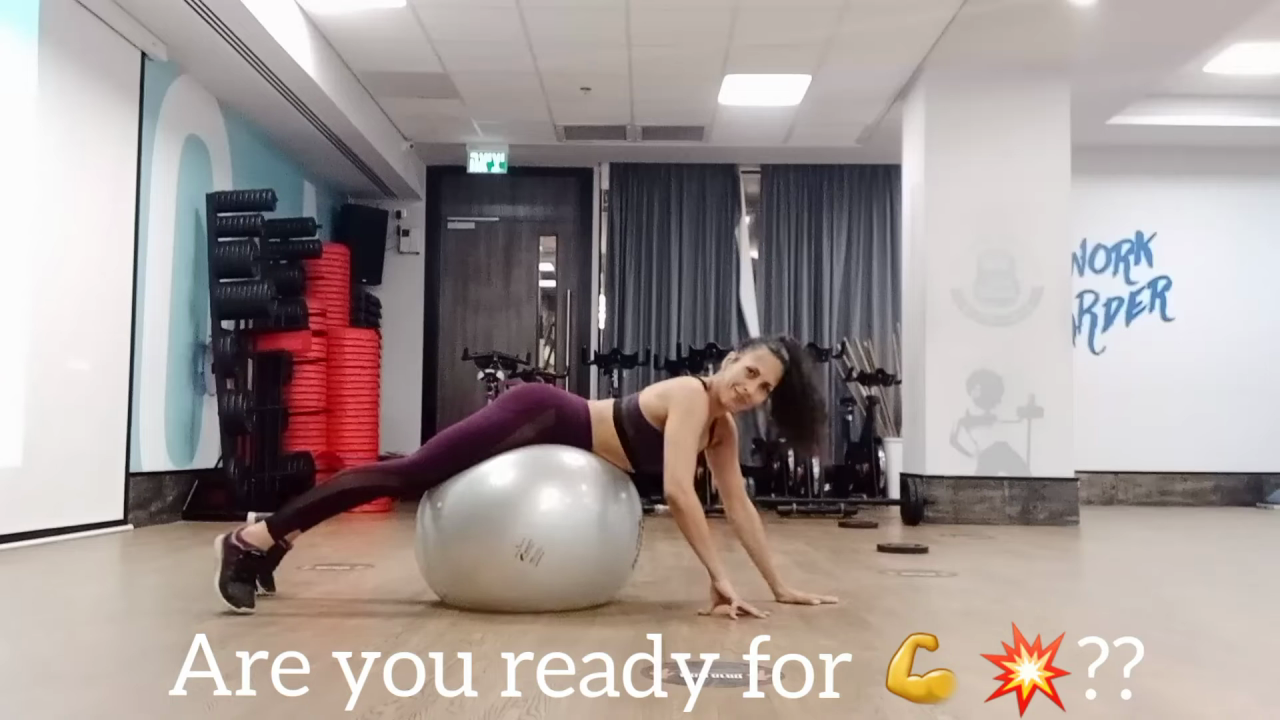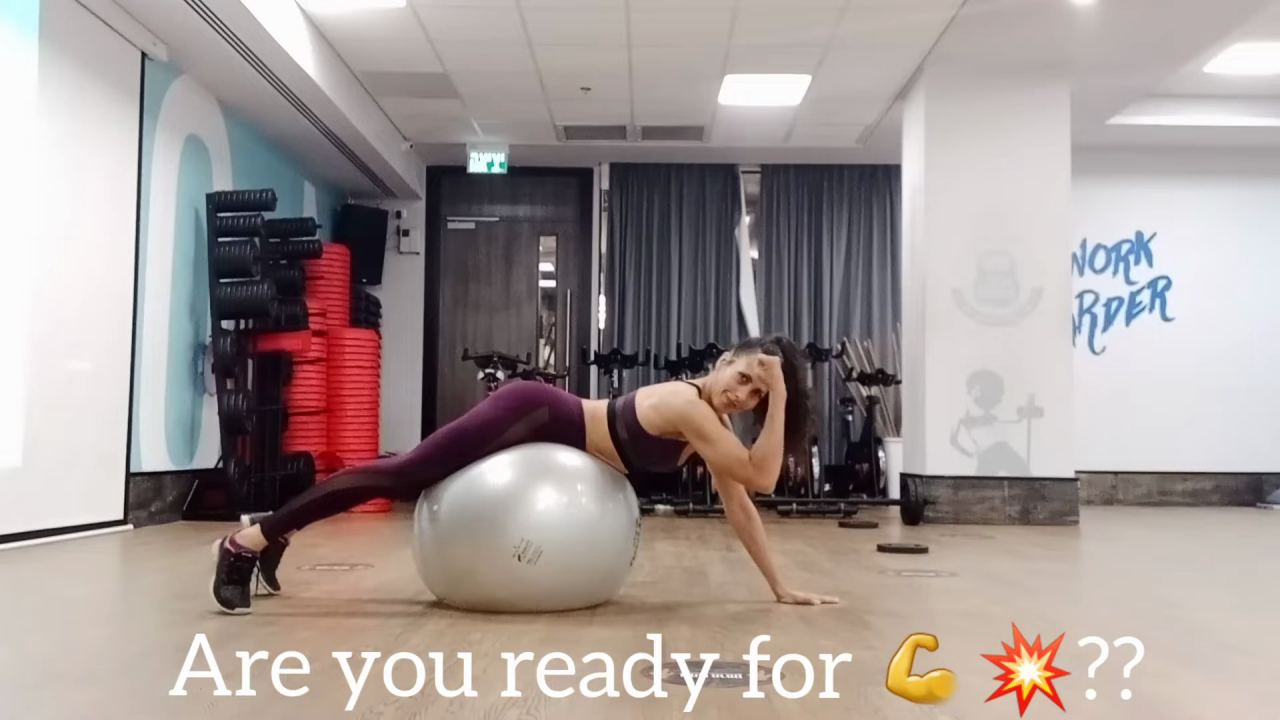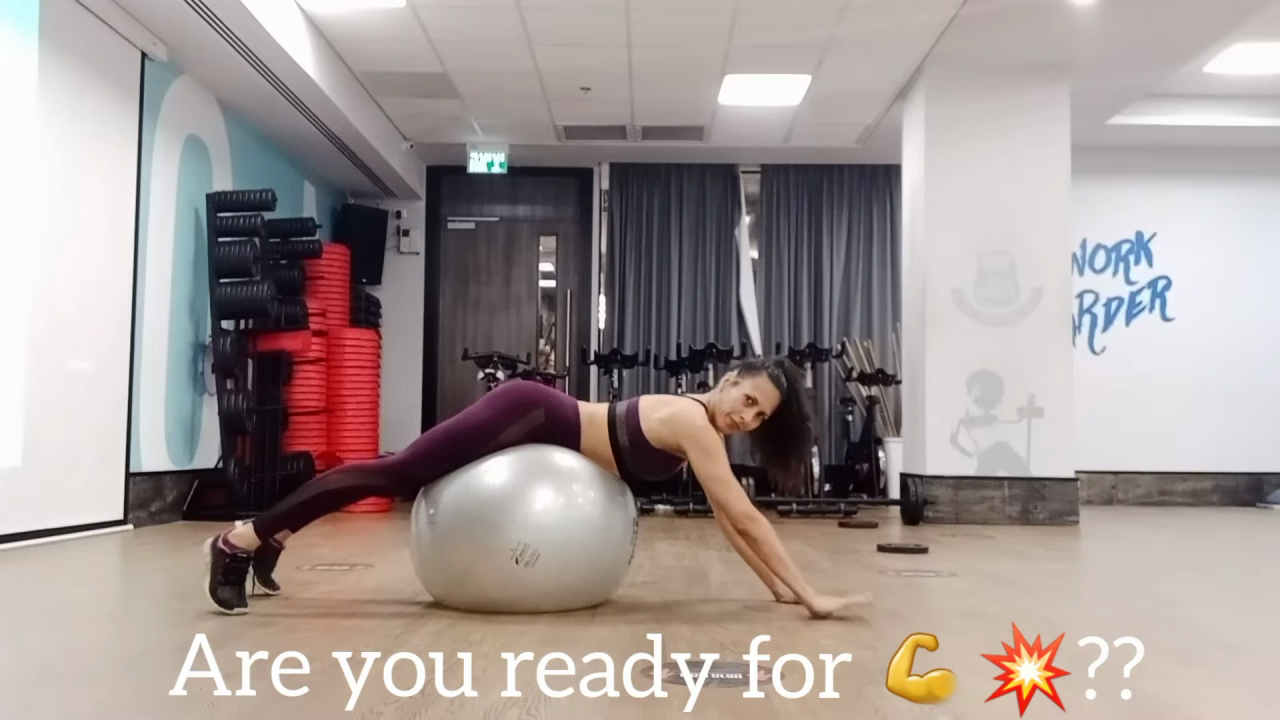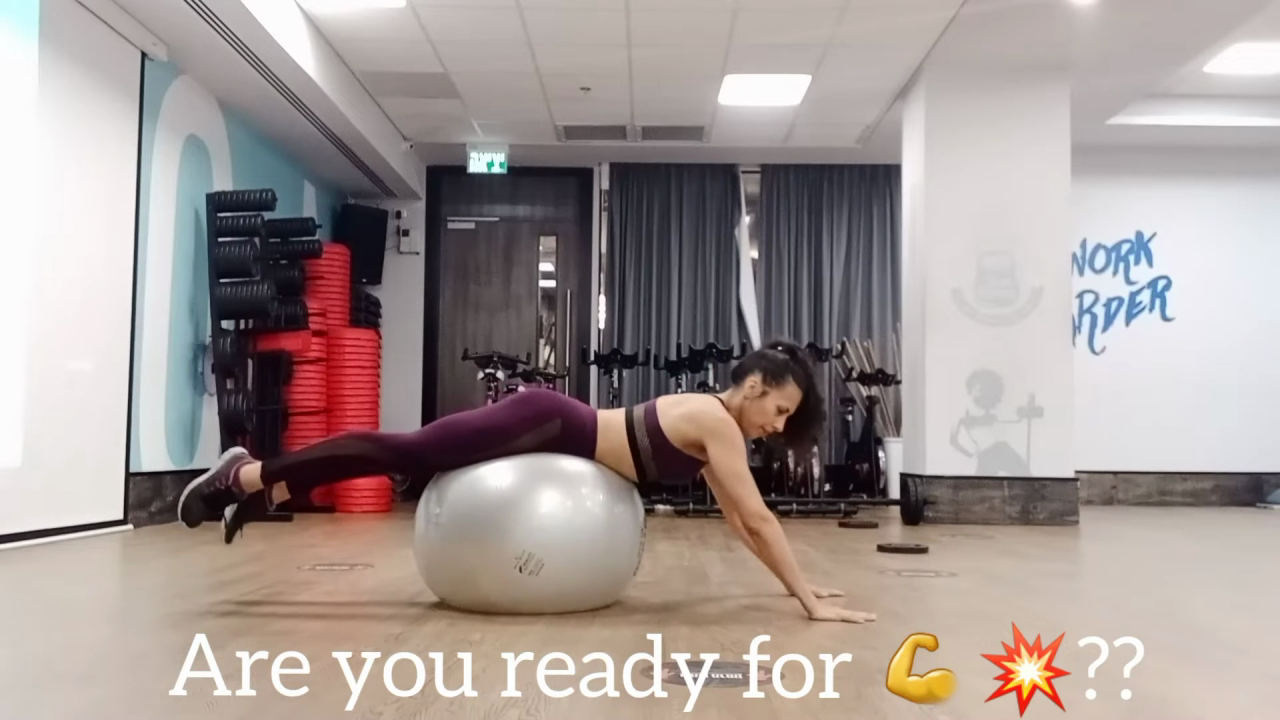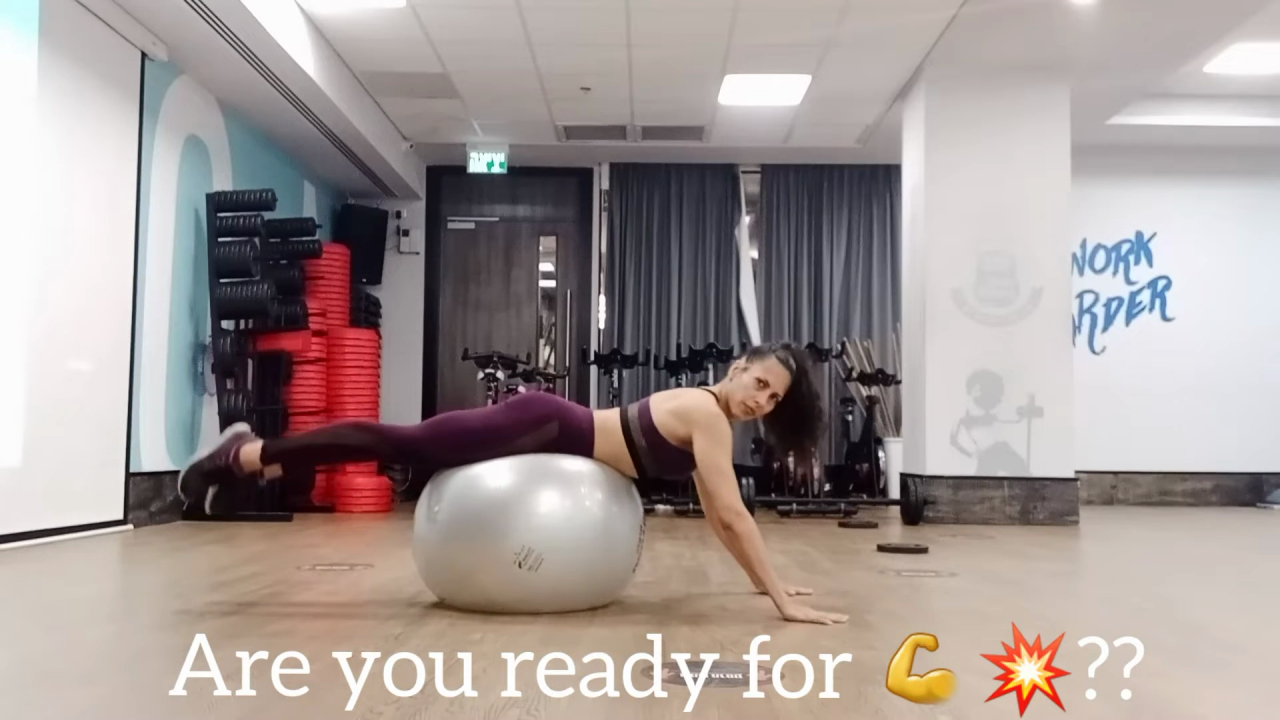
dt=1s
person 1, frame 1
left shoulder: (721, 429)
right shoulder: (691, 396)
left elbow: (738, 507)
right elbow: (677, 492)
left wrist: (780, 586)
right wrist: (717, 577)
left hip: (554, 438)
right hip: (537, 417)
left knee: (417, 476)
right knee: (406, 476)
left ankle: (279, 535)
right ankle: (252, 539)
person 1, frame 2
left shoulder: (712, 419)
right shoulder: (690, 406)
left elbow: (738, 502)
right elbow: (761, 477)
left wrist: (781, 587)
right wrist: (782, 399)
left hip: (545, 430)
right hip: (531, 417)
left knee: (411, 478)
right knee: (399, 476)
left ankle: (273, 531)
right ankle: (247, 540)
person 1, frame 3
left shoulder: (705, 427)
right shoulder: (694, 422)
left elbow: (728, 521)
right elbow: (745, 517)
left wrist: (777, 587)
right wrist: (808, 596)
left hip: (540, 429)
right hip: (528, 416)
left knee: (407, 475)
right knee: (397, 474)
left ankle: (271, 535)
right ankle: (240, 540)
person 1, frame 4
left shoulder: (711, 423)
right shoulder: (715, 422)
left elbow: (739, 520)
right elbow: (759, 519)
left wrist: (795, 583)
right wrist: (810, 601)
left hip: (554, 430)
right hip: (546, 426)
left knee: (405, 458)
right knee: (401, 452)
left ankle: (264, 490)
right ankle: (246, 476)
person 1, frame 5
left shoulder: (710, 419)
right shoulder: (707, 413)
left elbow: (716, 514)
right elbow: (734, 515)
left wrist: (763, 581)
right wrist: (783, 600)
left hip: (551, 436)
right hip: (542, 429)
left knee: (403, 450)
right knee: (399, 445)
left ankle: (250, 454)
right ankle: (243, 455)
